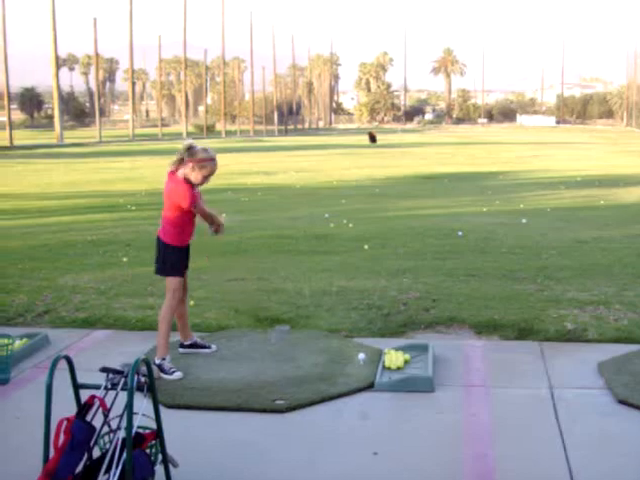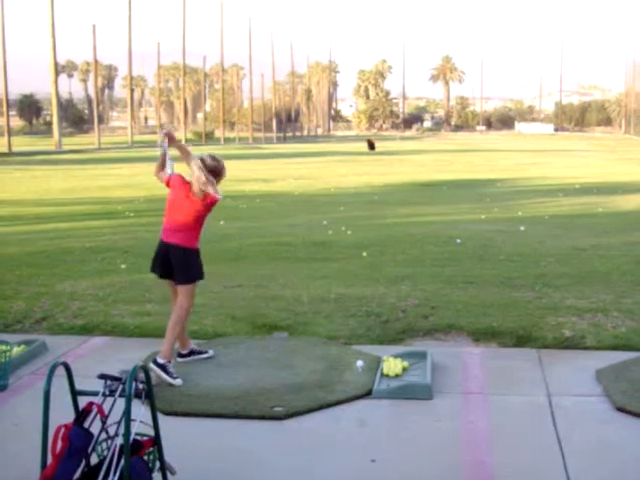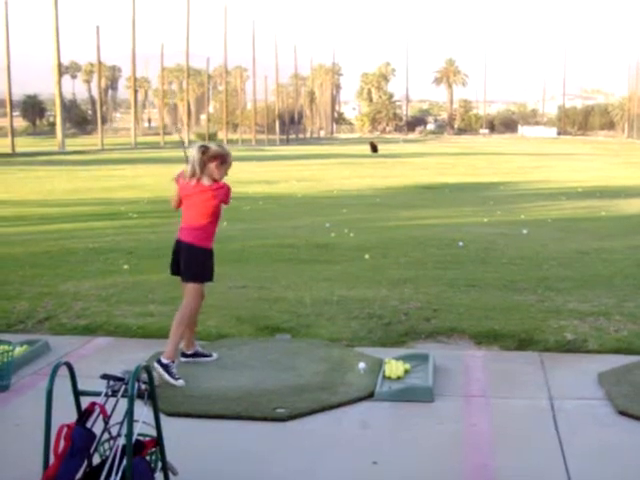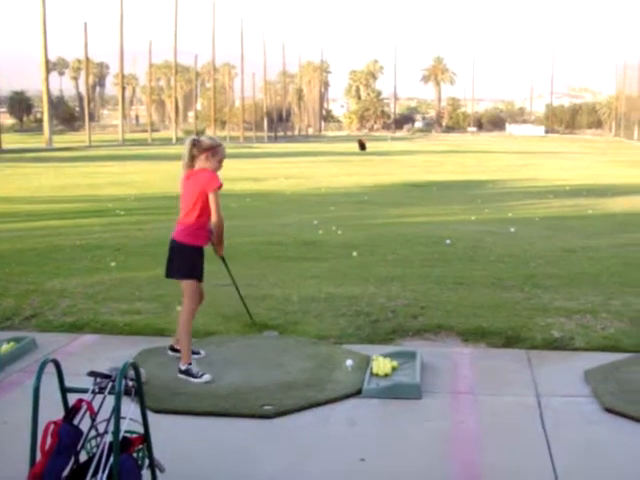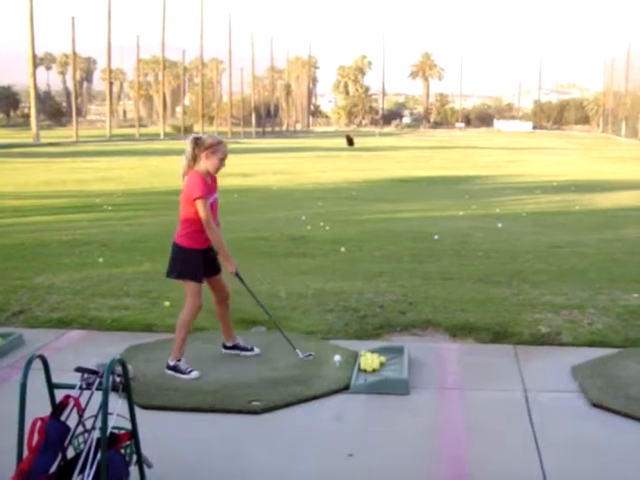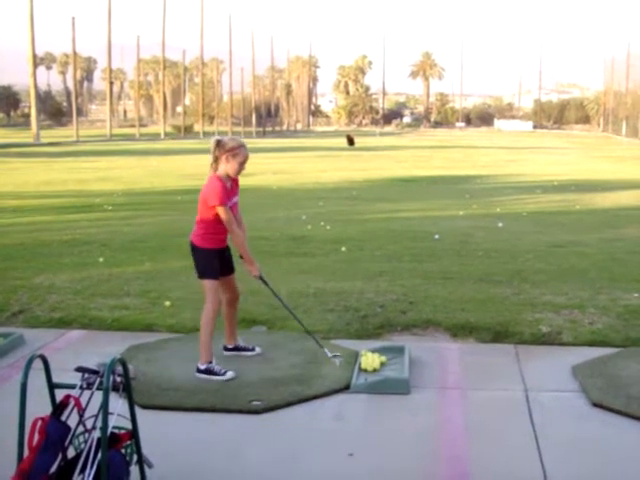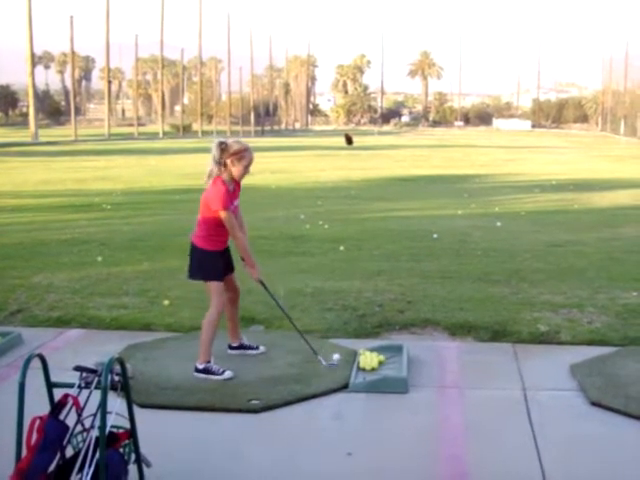
dt=0.4s
person 1, frame 1
left shoulder: (185, 177)
right shoulder: (182, 190)
left elbow: (199, 208)
right elbow: (202, 212)
left wrist: (212, 218)
right wrist: (217, 221)
left hip: (180, 243)
right hip: (171, 245)
left knee: (181, 292)
right knee: (172, 297)
left ankle: (187, 340)
right ankle: (161, 358)
person 1, frame 2
left shoulder: (176, 182)
right shoulder: (212, 199)
left elbow: (158, 172)
right elbow: (194, 164)
left wrist: (167, 147)
right wrist: (178, 145)
left hip: (165, 247)
right hip: (185, 252)
left knee: (179, 301)
right knee: (183, 305)
left ankle: (185, 348)
right ankle: (163, 359)
person 1, frame 3
left shoulder: (184, 178)
right shoulder: (223, 190)
left hip: (183, 244)
right hip: (199, 249)
left knee: (196, 298)
right knee: (189, 303)
left ankle: (189, 348)
right ankle: (166, 358)
person 1, frame 4
left shoulder: (188, 176)
right shoulder: (210, 177)
right elbow: (217, 219)
left wrist: (206, 232)
right wrist: (219, 243)
left hip: (182, 242)
right hip: (189, 246)
left knee: (197, 296)
right knee: (190, 303)
left ankle: (178, 343)
right ankle: (185, 364)
person 1, frame 5
left shoulder: (210, 179)
right shoulder: (196, 183)
left elbow: (214, 220)
right elbow: (209, 226)
left wrist: (222, 252)
right wrist: (226, 258)
left hip: (204, 247)
right hip: (188, 249)
left knee: (222, 295)
right knee: (193, 304)
left ankle: (229, 342)
right ankle: (174, 360)
person 1, frame 6
left shoulder: (233, 182)
right shoulder: (215, 188)
left elbow: (238, 221)
right elbow: (232, 229)
left wrist: (246, 254)
right wrist: (250, 262)
left hip: (220, 246)
right hip: (204, 247)
left knee: (233, 294)
right knee: (214, 302)
left ankle: (231, 343)
right ankle: (205, 364)
person 1, frame 7
left shoulder: (234, 184)
right shoulder: (219, 192)
left elbow: (240, 222)
right elbow: (235, 233)
left wrist: (248, 258)
right wrist: (251, 265)
left hip: (219, 247)
right hip: (206, 249)
left knee: (233, 292)
right knee: (218, 303)
left ankle: (235, 342)
right ankle: (203, 363)
